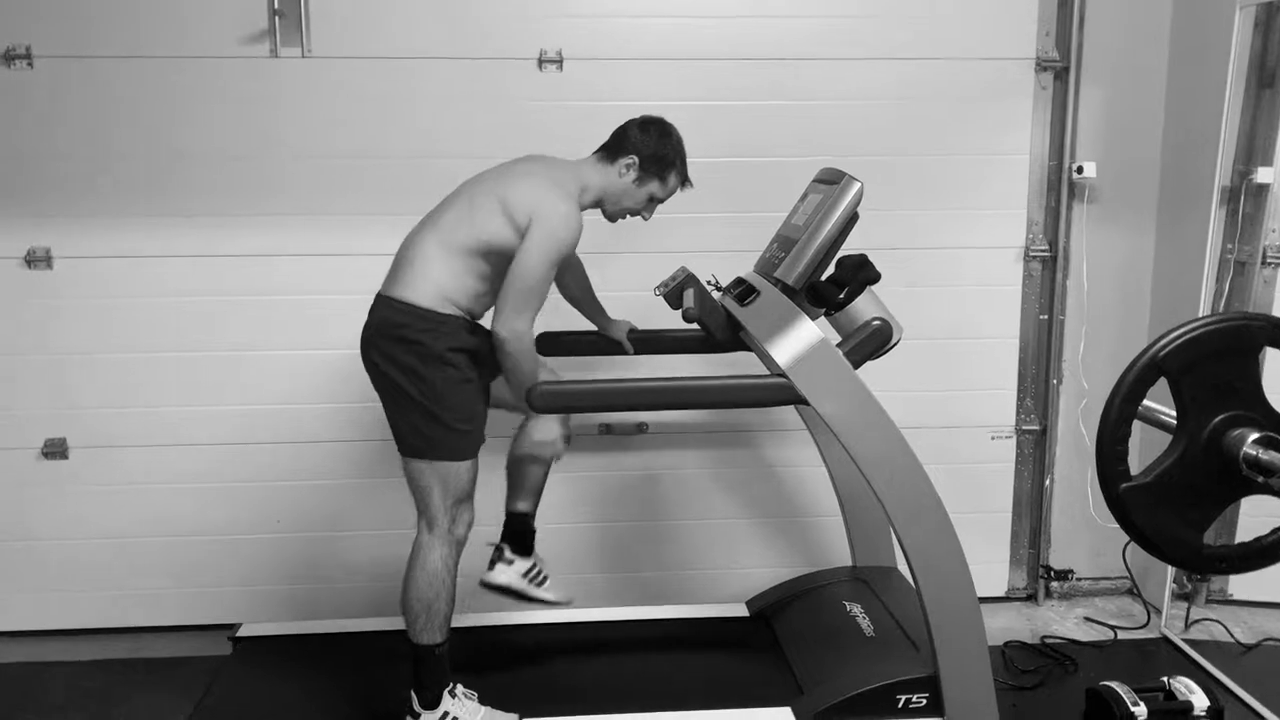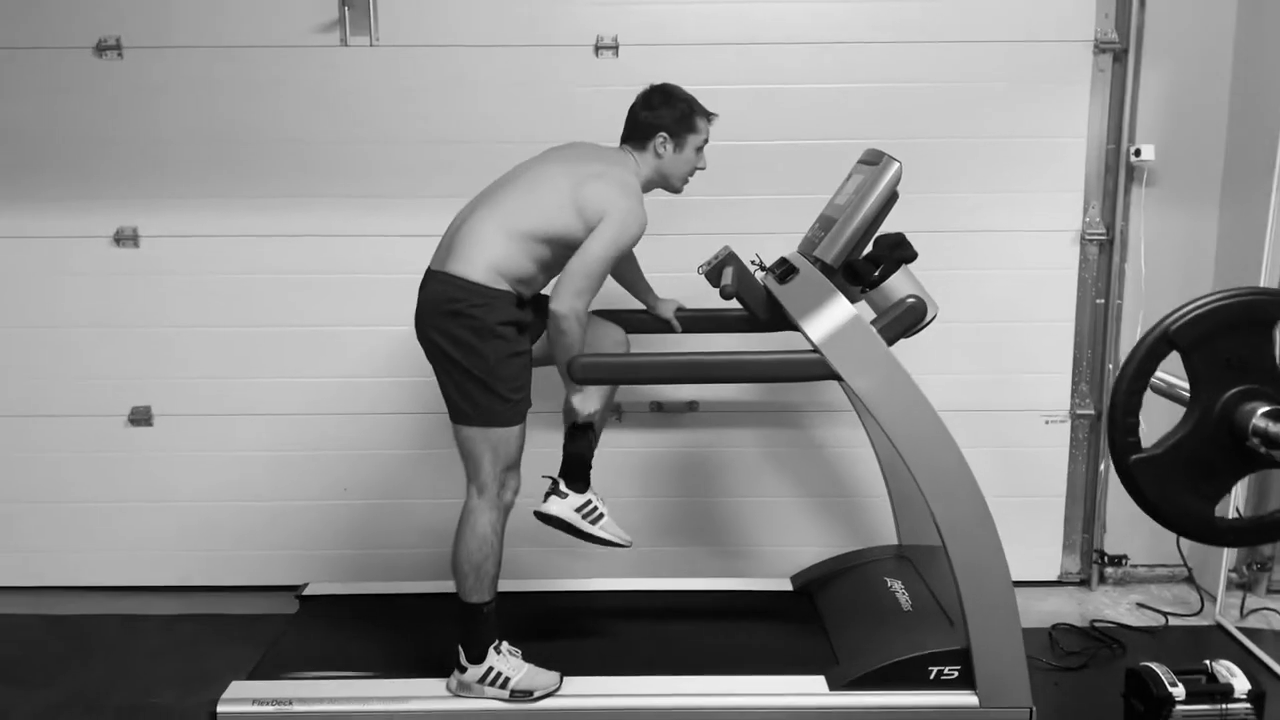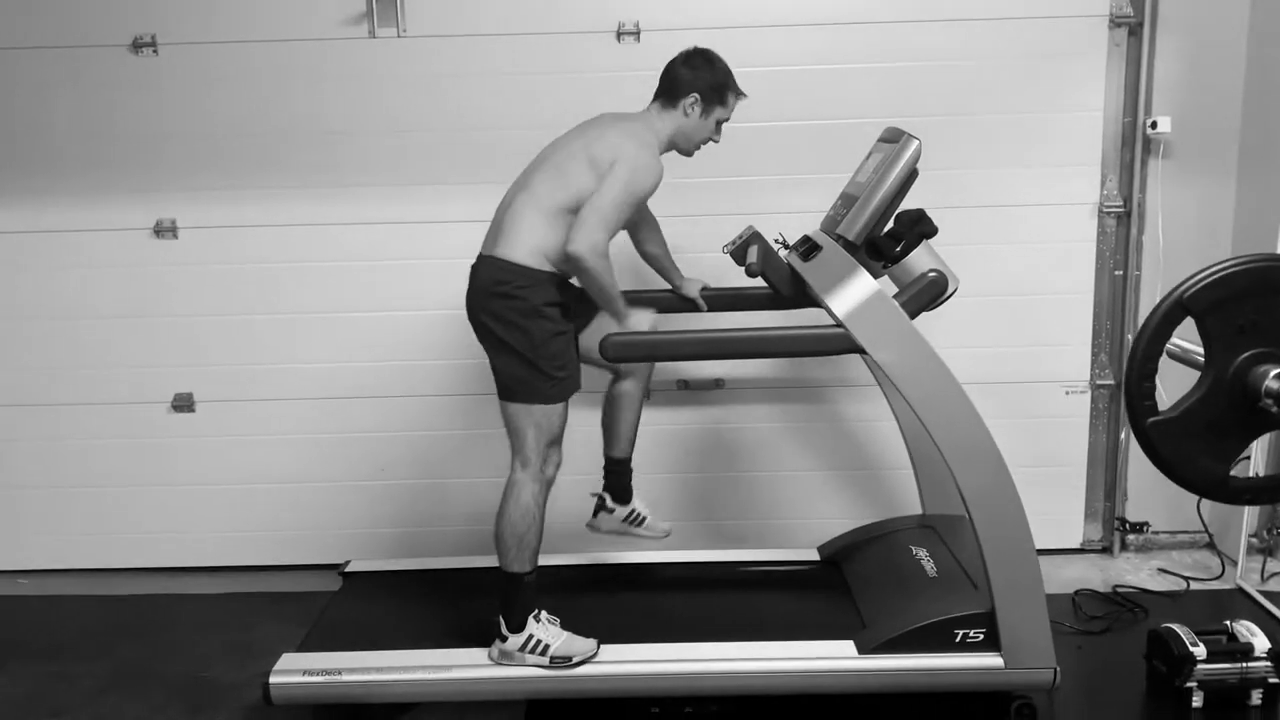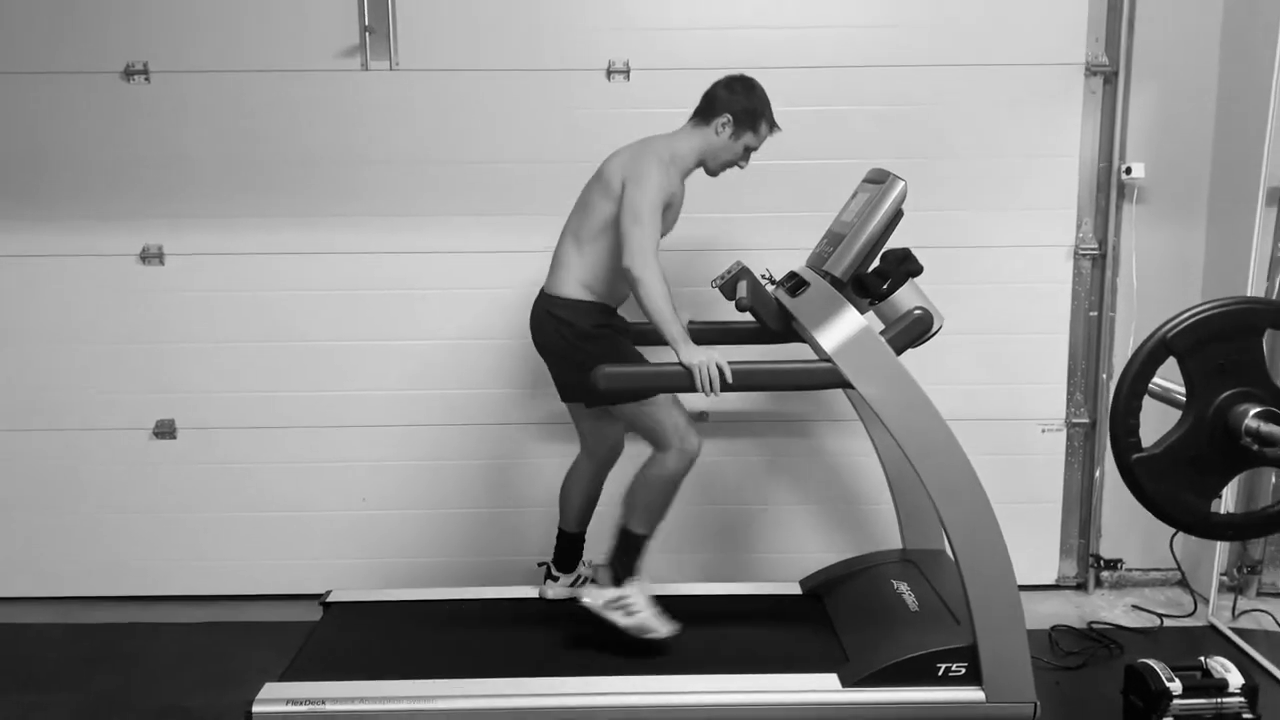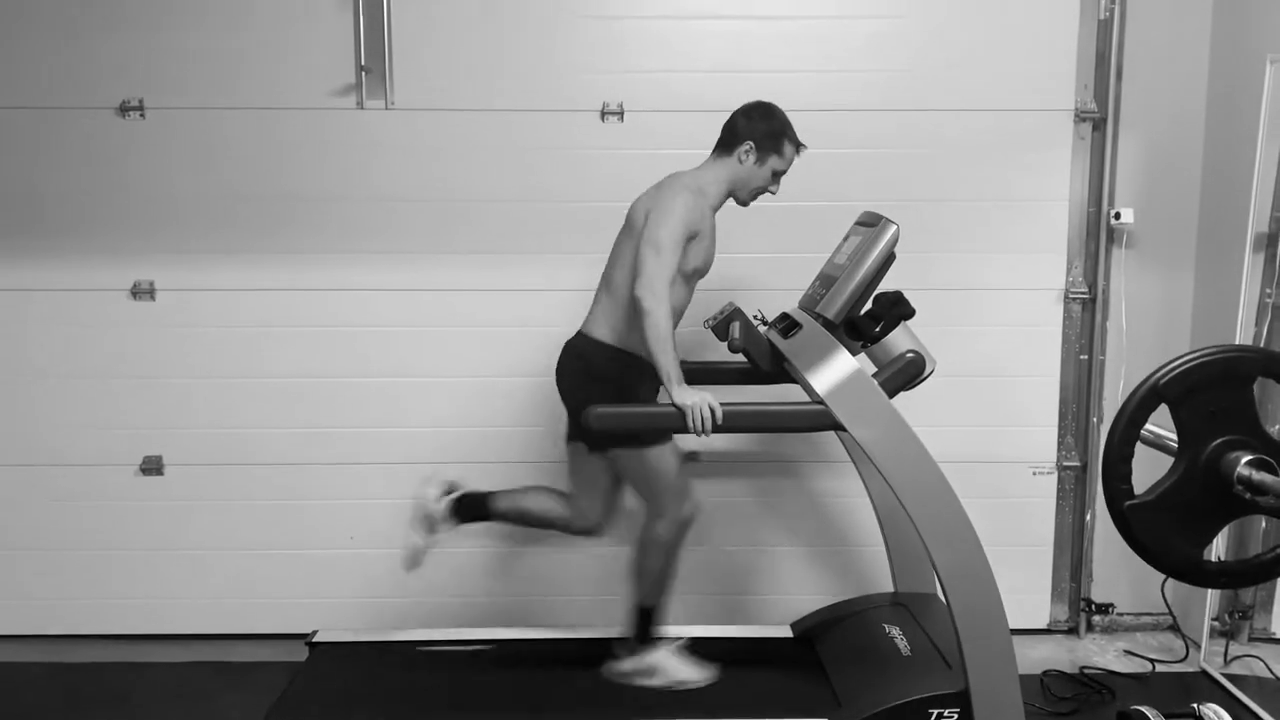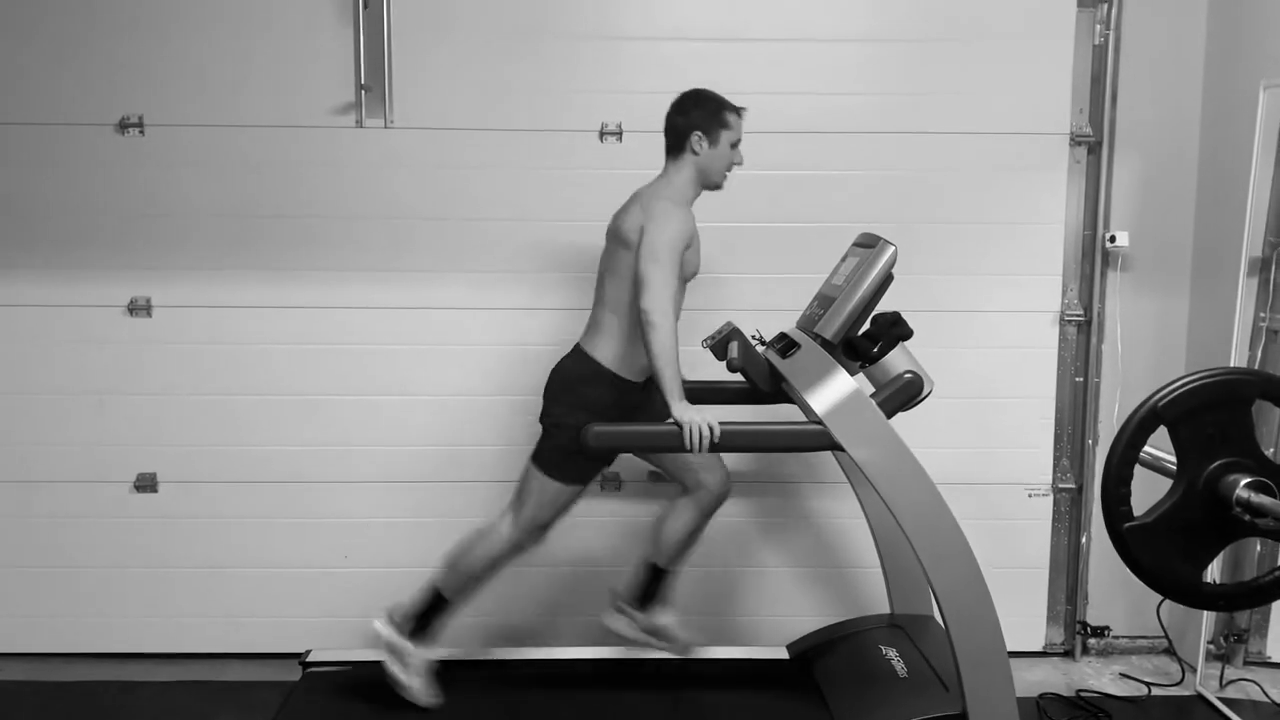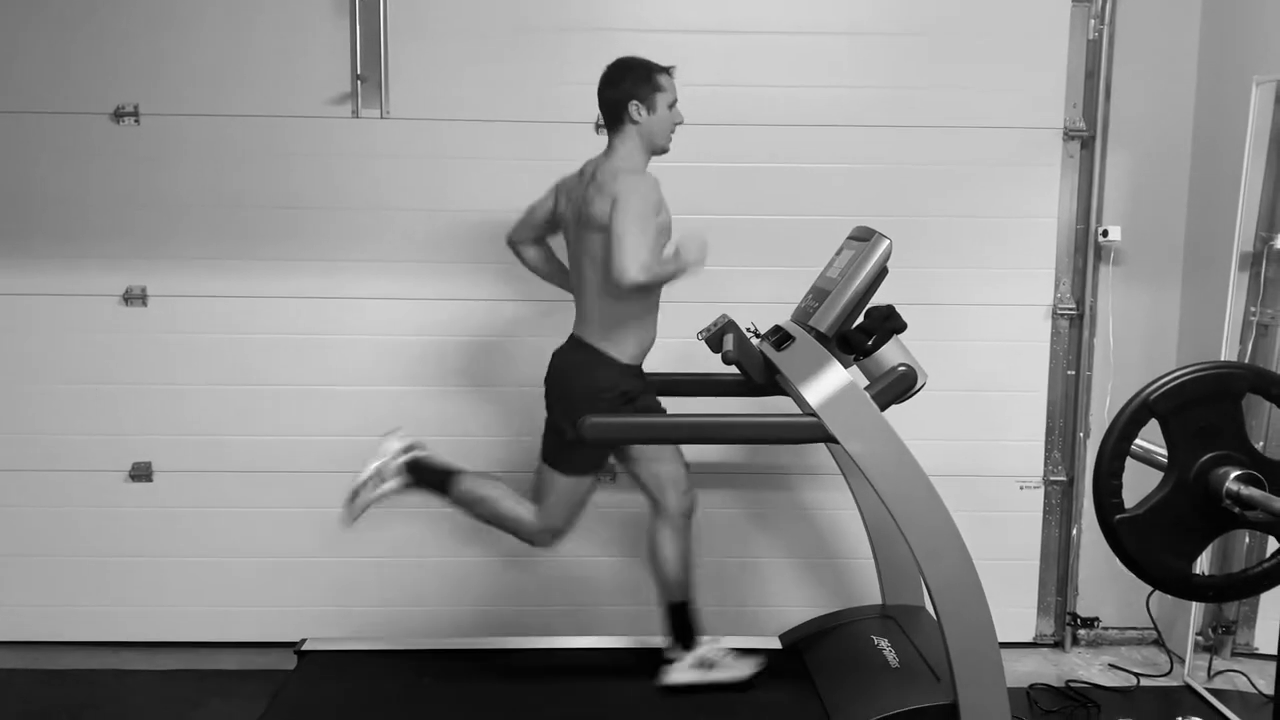
dt=0.7s
person 1, frame 1
left shoulder: (550, 178)
right shoulder: (560, 207)
left elbow: (560, 262)
right elbow: (512, 325)
left wrist: (605, 323)
right wrist: (532, 418)
left hip: (433, 324)
right hip: (416, 335)
right knee: (447, 524)
left ankle: (514, 554)
person 1, frame 2
left shoulder: (595, 162)
right shoulder: (628, 203)
right elbow: (565, 305)
left wrist: (653, 302)
right wrist: (577, 392)
left hip: (471, 295)
right hip: (469, 309)
left knee: (609, 341)
right knee: (495, 489)
left ankle: (570, 490)
right ankle: (476, 660)
person 1, frame 3
left shoulder: (621, 134)
right shoulder: (642, 153)
left elbow: (640, 223)
right elbow: (581, 244)
left wrist: (678, 281)
right wrist: (624, 316)
left hip: (531, 283)
right hip: (517, 291)
left knee: (637, 355)
right knee: (538, 463)
left ankle: (616, 503)
right ankle: (516, 628)
person 1, frame 4
left shoulder: (662, 163)
right shoulder: (655, 168)
right elbow: (636, 263)
left wrist: (672, 325)
right wrist: (683, 349)
left hip: (581, 317)
right hip: (572, 322)
left knee: (601, 449)
right knee: (679, 445)
left ankle: (564, 571)
right ankle: (616, 582)
person 1, frame 5
left shoulder: (688, 198)
right shoulder: (684, 197)
right elbow: (649, 292)
left wrist: (667, 376)
right wrist: (677, 387)
left hip: (618, 366)
right hip: (603, 367)
left knee: (584, 514)
right knee: (673, 506)
left ankle: (454, 505)
right ankle: (641, 647)
person 1, frame 6
left shoulder: (660, 206)
right shoulder: (668, 213)
right elbow: (652, 304)
right wrist: (678, 405)
left hip: (620, 386)
right hip: (600, 390)
left knee: (712, 483)
right knee: (527, 526)
left ankle: (639, 605)
right ankle: (412, 632)
person 1, frame 7
left shoulder: (589, 175)
right shoulder: (632, 183)
left elbow: (520, 237)
right elbow: (630, 272)
right wrist: (681, 262)
left hip: (616, 375)
right hip: (592, 379)
left knee: (676, 504)
right knee: (542, 525)
left ankle: (688, 649)
right ankle: (411, 468)
